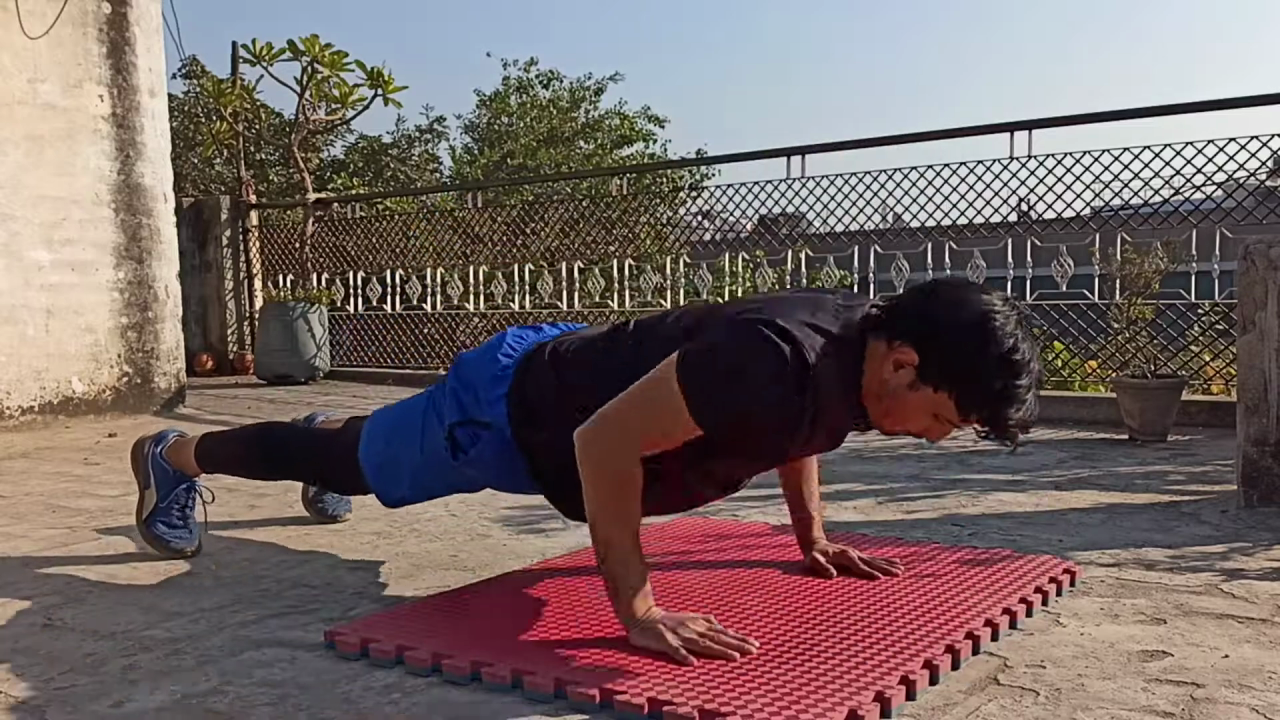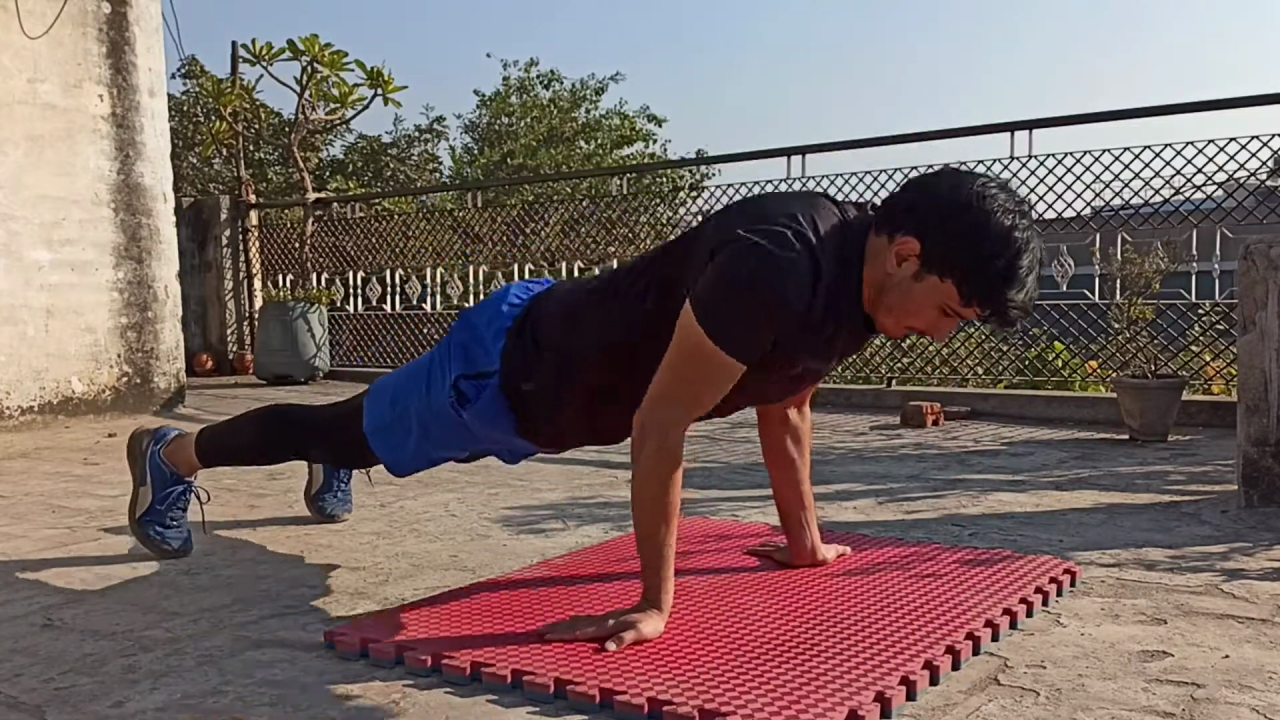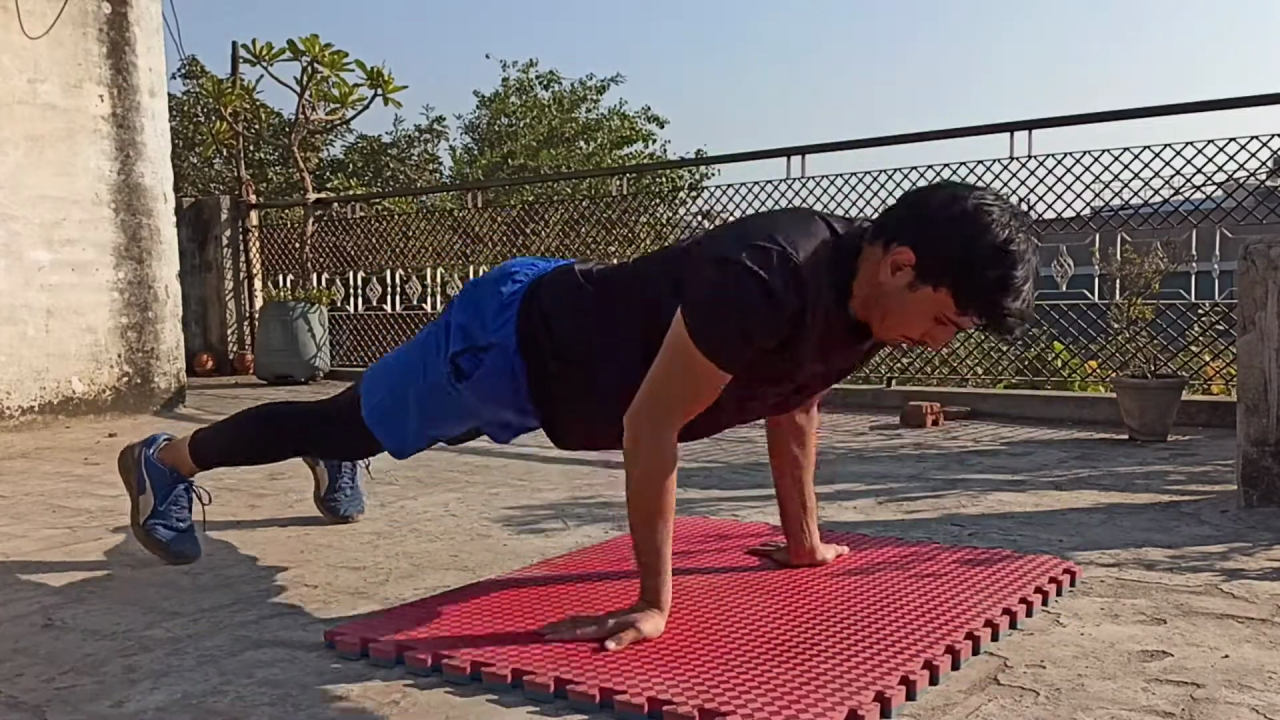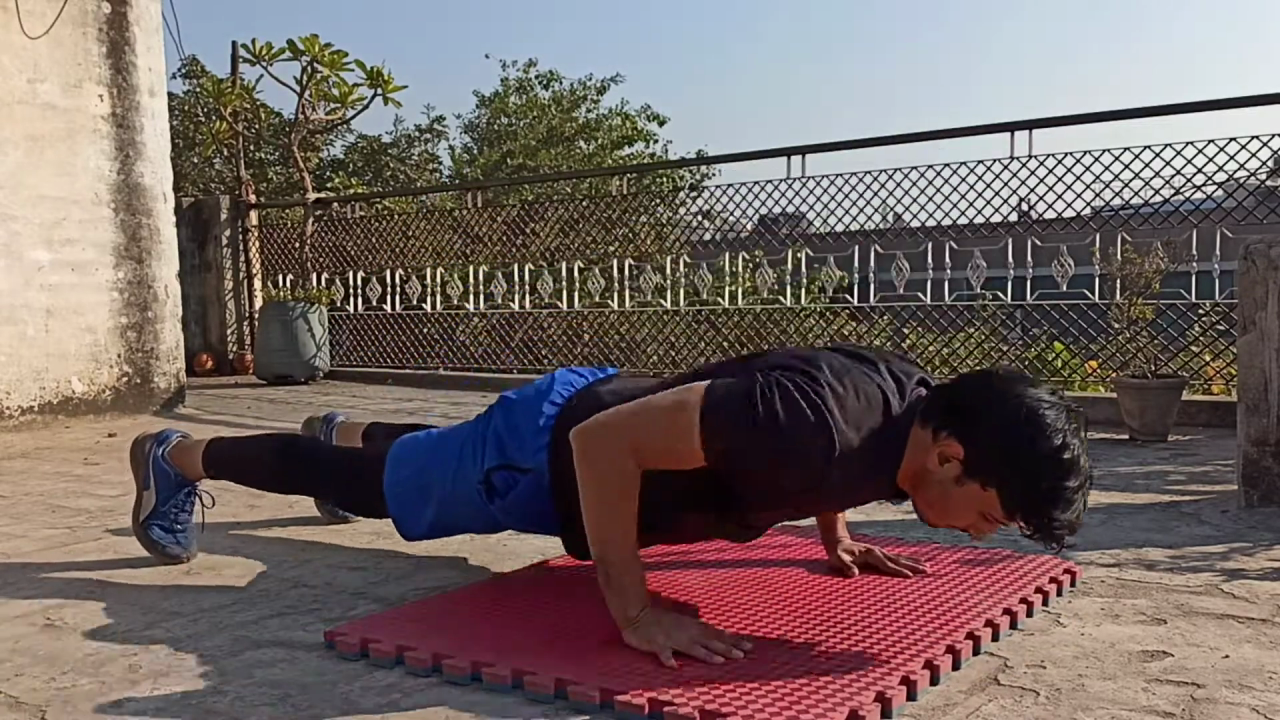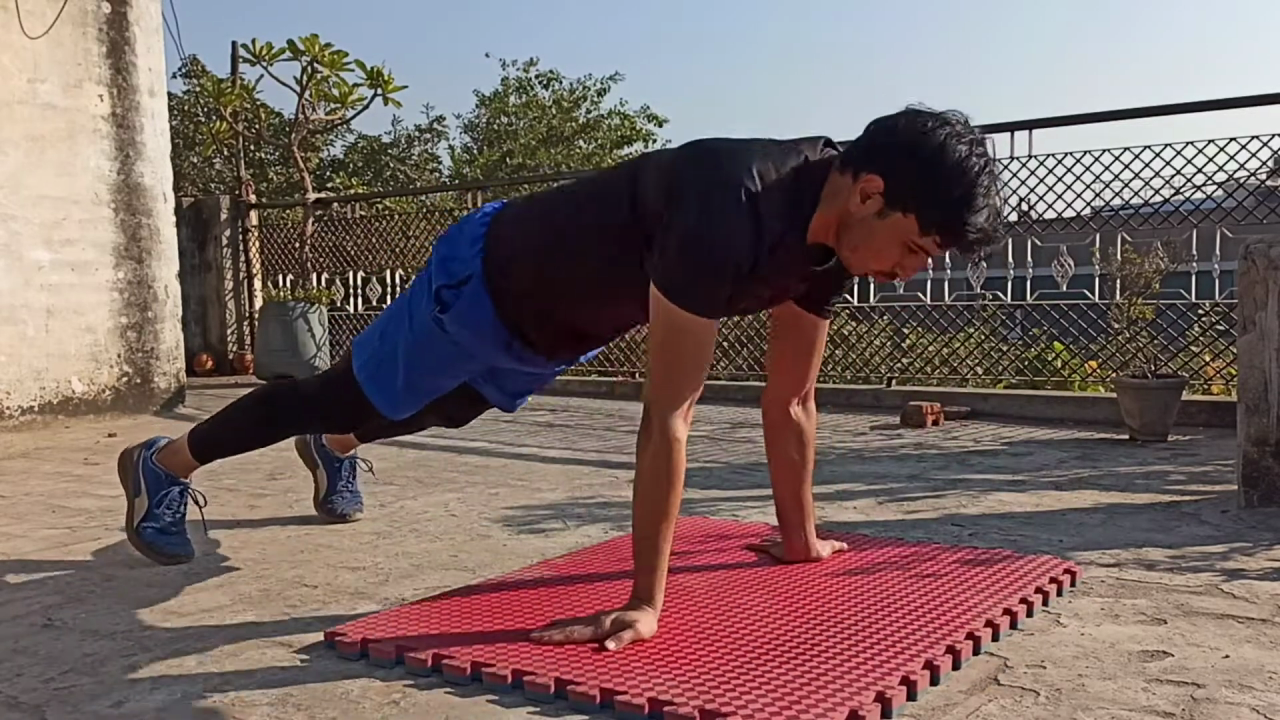
dt=1s
person 1, frame 1
left shoulder: (860, 336)
right shoulder: (779, 362)
left elbow: (795, 426)
right elbow: (605, 440)
left wrist: (812, 539)
right wrist: (636, 606)
left hip: (572, 361)
right hip: (513, 406)
right knee: (350, 467)
left ankle: (327, 432)
right ankle: (174, 455)
person 1, frame 2
left shoulder: (856, 287)
right shoulder: (777, 264)
left elbow: (783, 407)
right elbow: (658, 429)
left wrist: (802, 539)
right wrist: (653, 601)
left hip: (560, 376)
right hip: (507, 365)
left knee: (395, 440)
right knee: (357, 435)
left ankle: (328, 466)
right ankle: (173, 455)
person 1, frame 3
left shoulder: (859, 298)
right shoulder: (770, 277)
left elbow: (792, 403)
right elbow: (649, 427)
left wrist: (802, 536)
right wrist: (650, 600)
left hip: (571, 337)
right hip: (514, 333)
left knee: (393, 430)
right knee: (351, 421)
left ankle: (337, 461)
right ankle: (167, 462)
person 1, frame 4
left shoulder: (904, 401)
right shoulder: (814, 422)
right elbow: (604, 444)
left wrist: (837, 539)
right wrist: (633, 611)
left hip: (596, 410)
right hip: (550, 452)
left knee: (419, 461)
right knee: (356, 484)
left ankle: (341, 428)
right ankle: (176, 458)
person 1, frame 5
left shoulder: (829, 240)
right shoulder: (730, 209)
left elbow: (791, 402)
right elbow: (667, 413)
left wrist: (799, 538)
right wrist: (645, 598)
left hip: (557, 323)
right hip: (487, 280)
left knee: (439, 410)
right knee: (351, 394)
left ankle: (333, 451)
right ankle: (166, 463)
